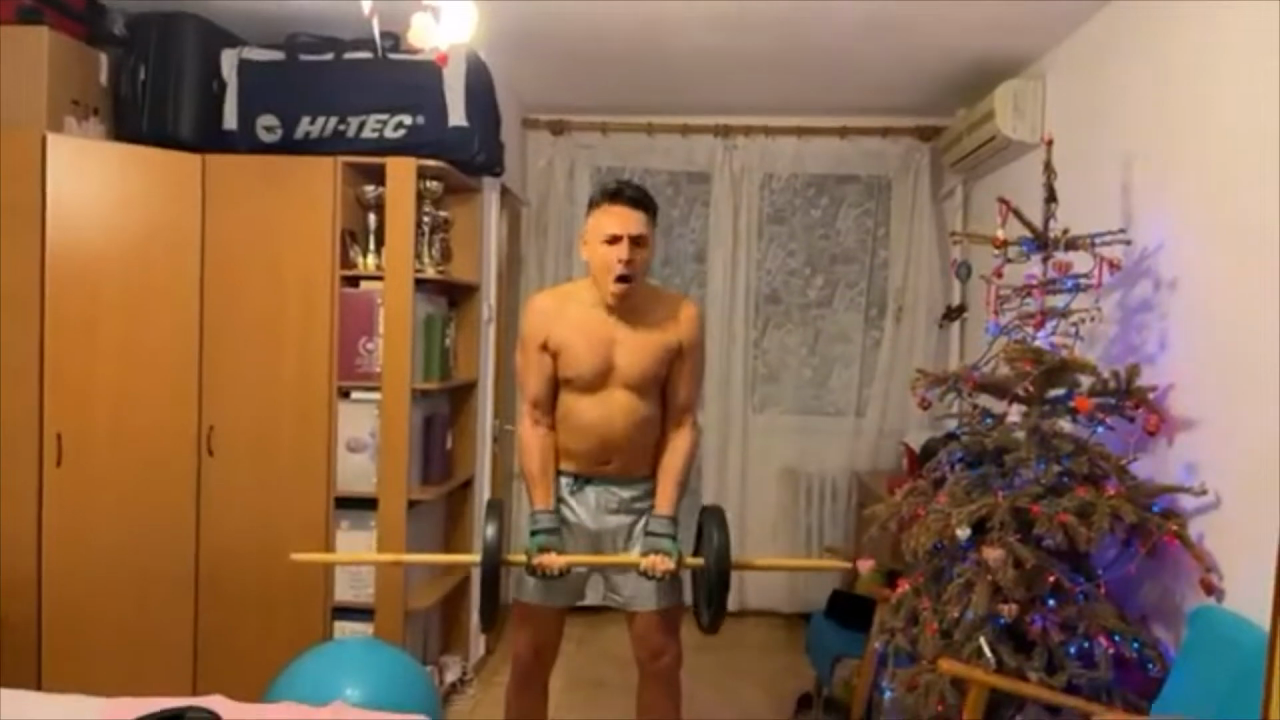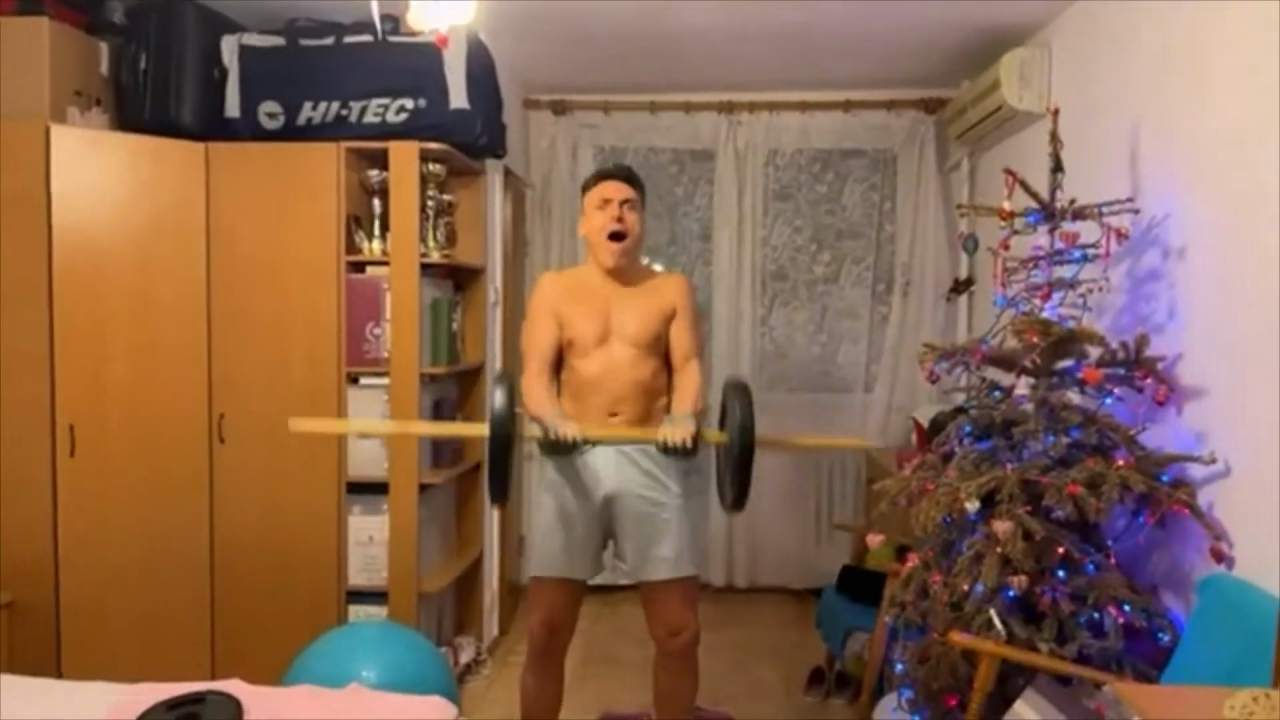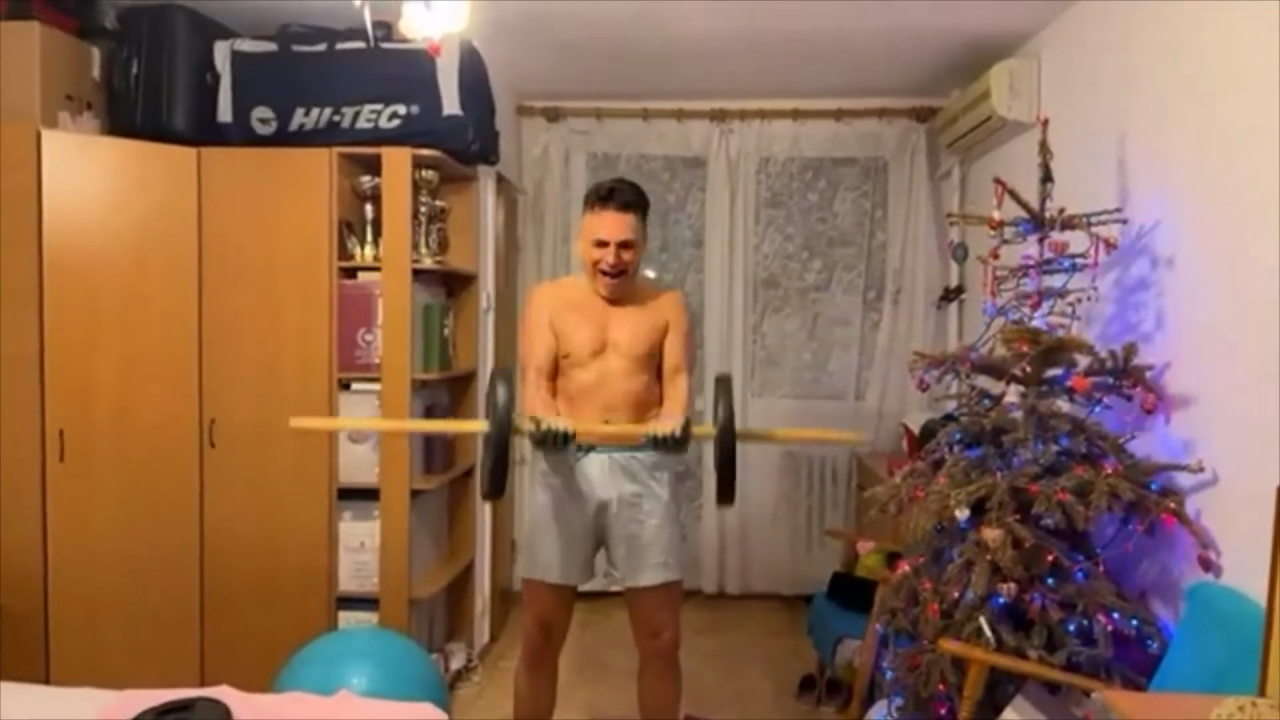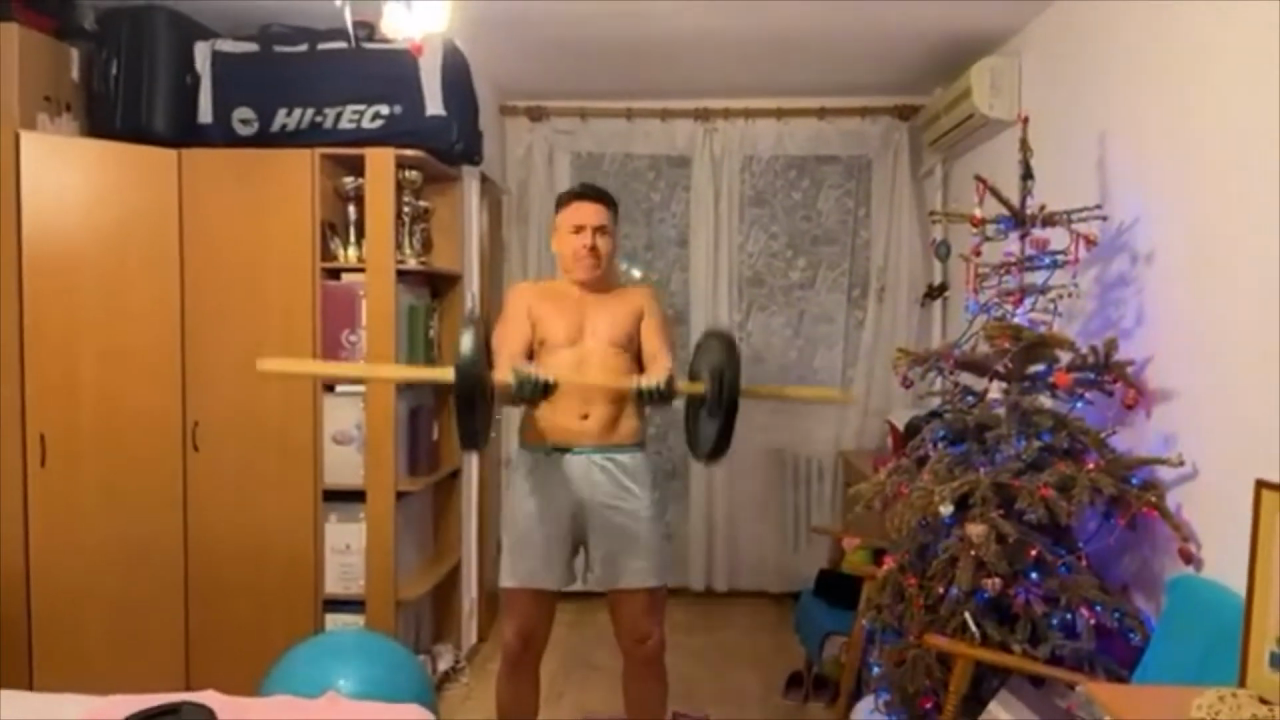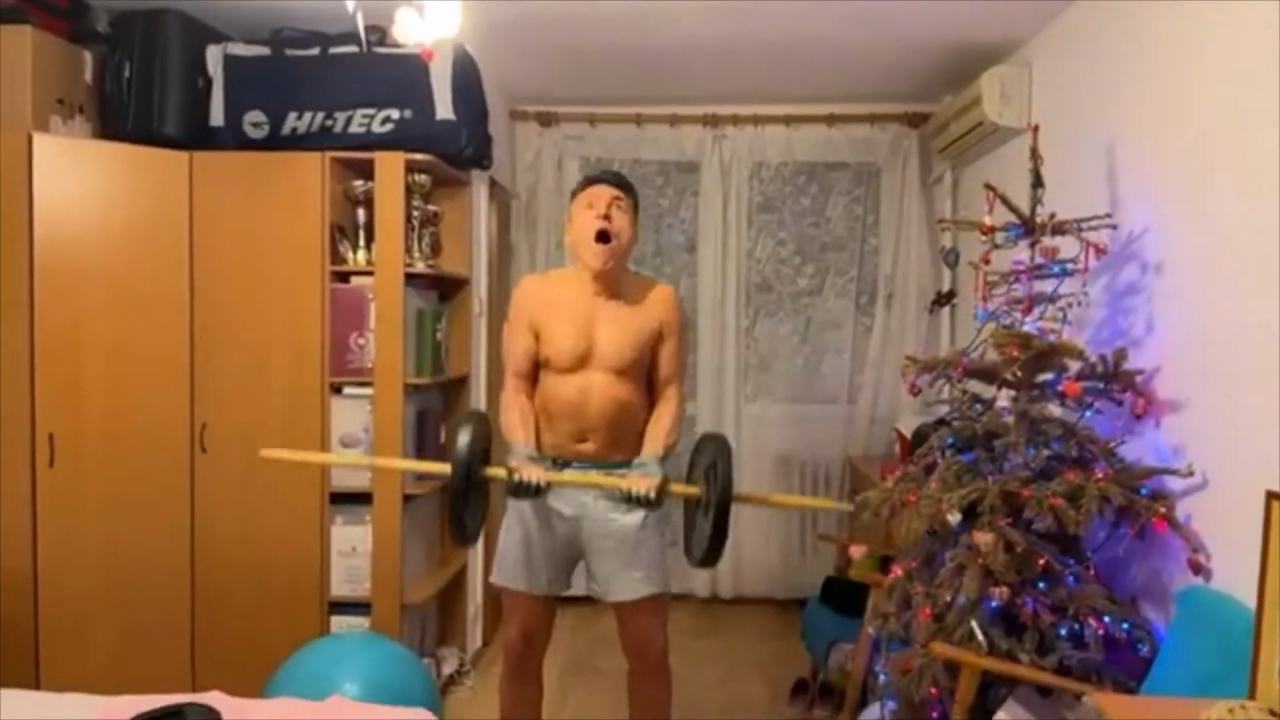
dt=1s
person 1, frame 1
left shoulder: (681, 318)
right shoulder: (546, 312)
left elbow: (681, 425)
right elbow: (535, 421)
left wrist: (664, 522)
right wrist: (543, 521)
left hip: (640, 499)
right hip: (565, 493)
left knee: (661, 656)
right knee: (529, 655)
person 1, frame 2
left shoulder: (672, 288)
right shoulder: (554, 288)
left elbow: (687, 370)
right elbow: (536, 375)
left wrist: (683, 419)
right wrist: (551, 420)
left hip: (651, 464)
right hip: (573, 463)
left knee: (679, 632)
right knee: (545, 631)
person 1, frame 3
left shoulder: (667, 305)
right shoulder: (548, 298)
left elbow: (678, 385)
right elbow: (534, 386)
left wrist: (673, 421)
right wrist: (545, 422)
left hip: (642, 473)
right hip: (565, 472)
left knee: (660, 637)
right knee: (540, 634)
person 1, frame 4
left shoulder: (639, 299)
right shoulder: (527, 297)
left elbow: (662, 367)
right elbow: (502, 371)
left wrist: (658, 385)
right wrist: (519, 381)
left hip: (623, 472)
right hip: (541, 471)
left knee: (645, 640)
right knee: (520, 640)
person 1, frame 5
left shoulder: (659, 301)
right shoulder: (534, 293)
left elbow: (669, 395)
right elbow: (515, 387)
left wrist: (651, 464)
right wrist: (523, 458)
left hip: (623, 489)
right hip: (545, 486)
left knee: (649, 646)
right knee: (521, 642)
